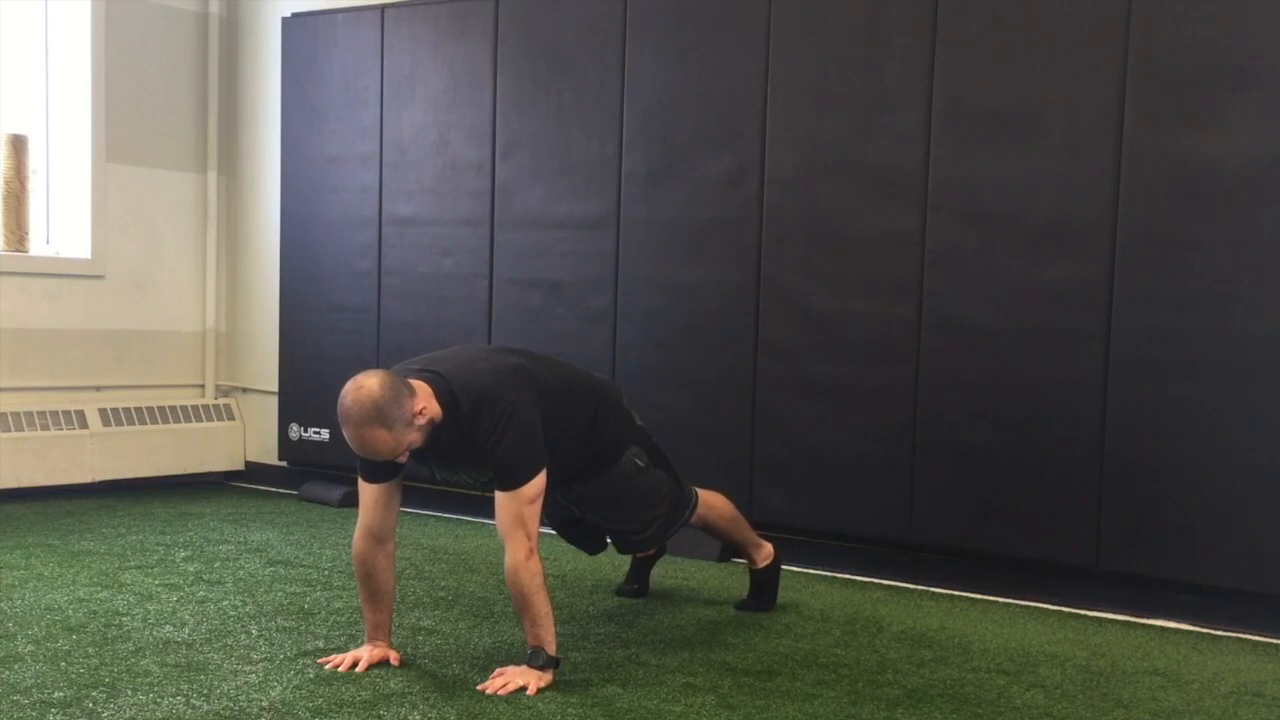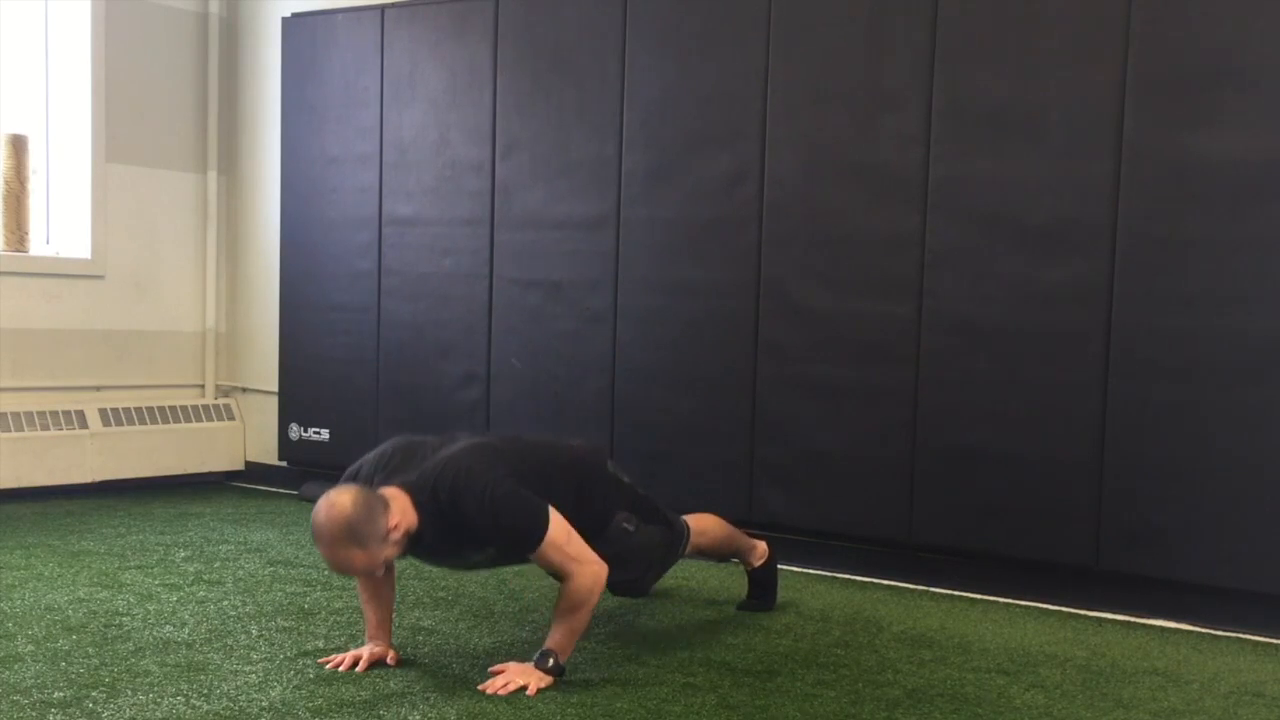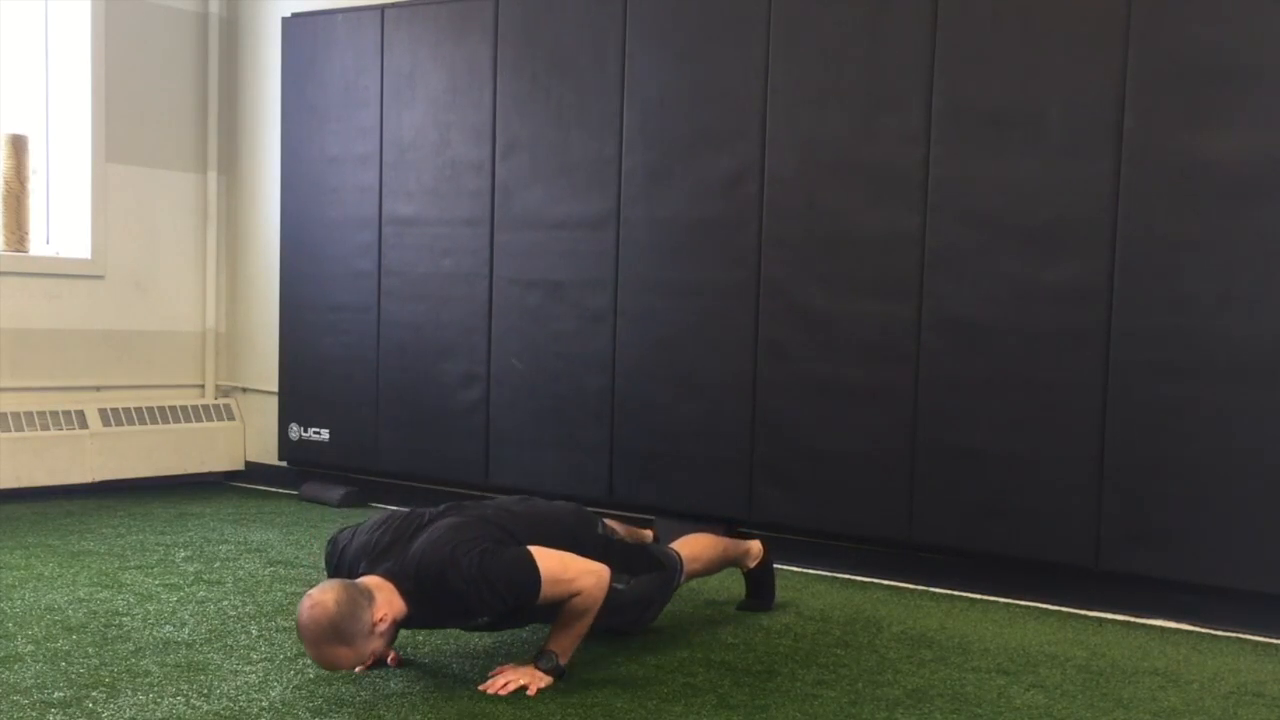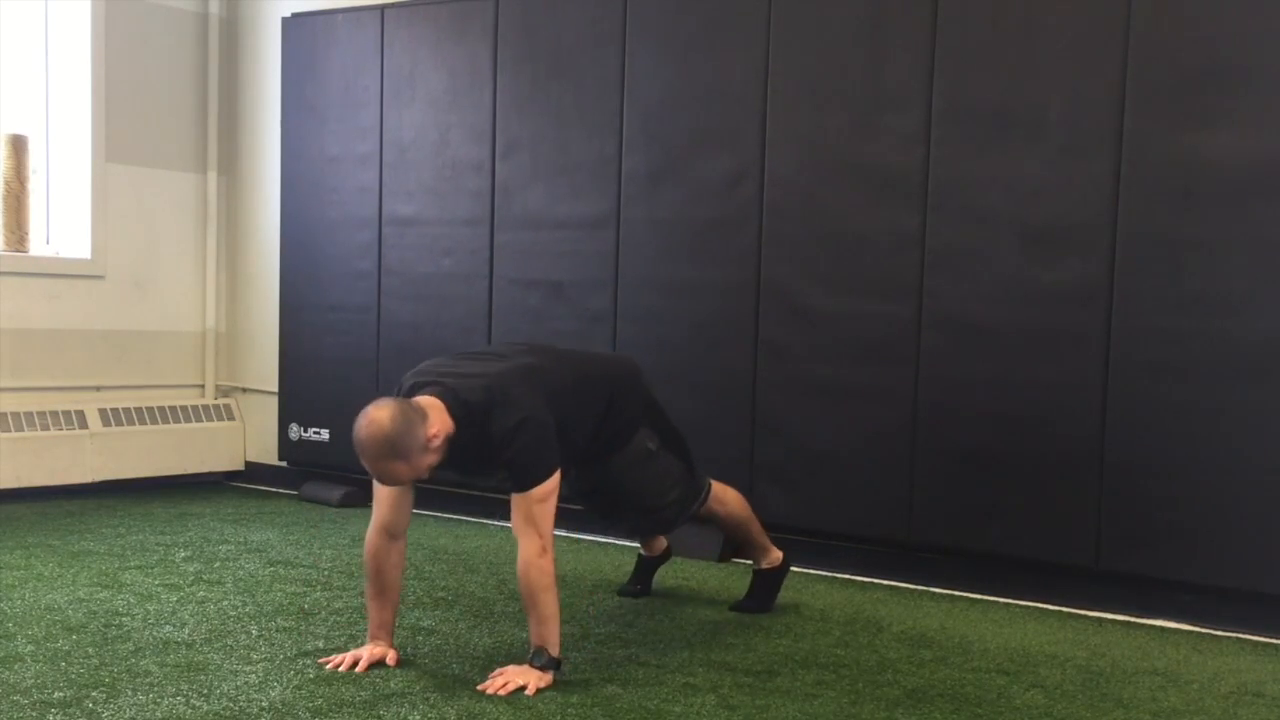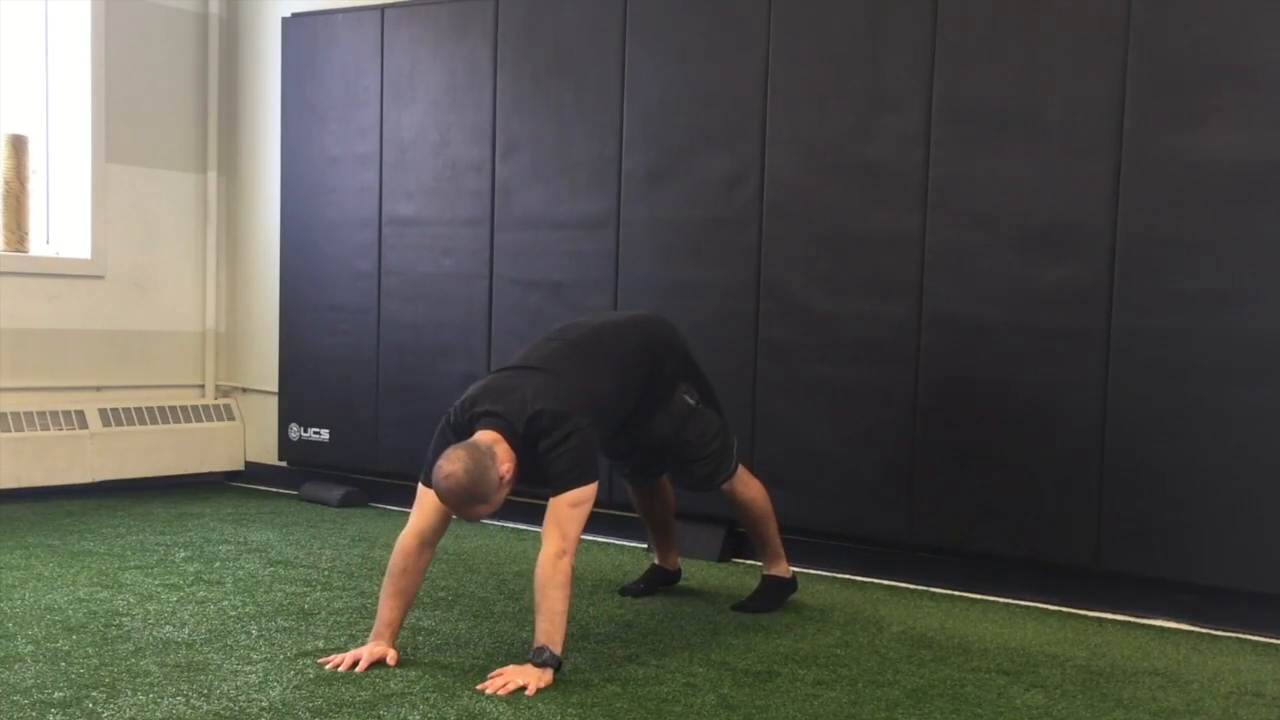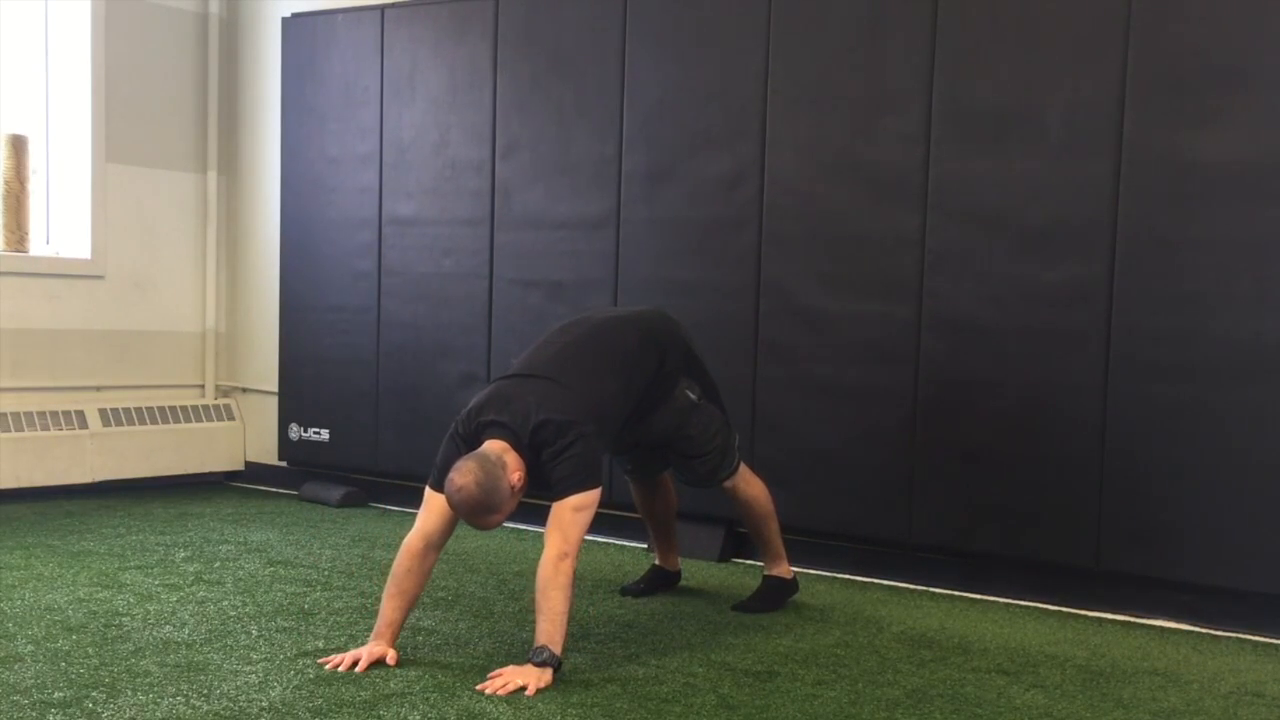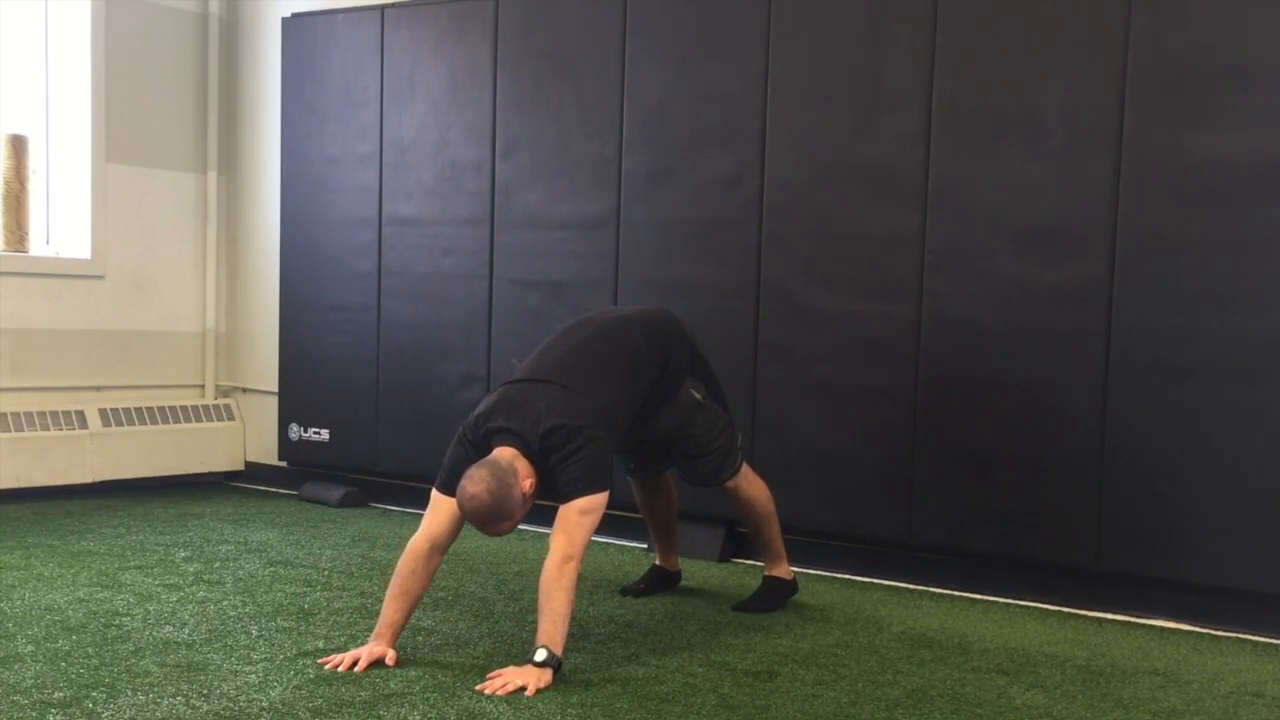
dt=0.7s
person 1, frame 1
left shoulder: (497, 409)
right shoulder: (381, 414)
left elbow: (520, 548)
right elbow: (374, 536)
left wrist: (541, 662)
right wrist: (377, 640)
left hip: (597, 435)
right hip: (546, 457)
left knee: (677, 510)
right knee: (591, 538)
left ankle: (761, 557)
right ankle: (646, 552)
person 1, frame 2
left shoulder: (476, 497)
right shoulder: (360, 489)
left elbow: (588, 570)
right elbow: (371, 559)
left wrist: (546, 664)
right wrist: (378, 636)
left hip: (585, 492)
right hip: (543, 503)
left knee: (674, 540)
left ankle: (756, 555)
right ankle: (659, 568)
person 1, frame 3
left shoulder: (459, 570)
right shoulder: (347, 557)
left elbow: (592, 578)
left wrist: (547, 664)
right wrist: (374, 645)
left hip: (575, 550)
right hip: (525, 528)
left knee: (669, 568)
left ankle: (750, 553)
right ankle: (638, 536)
person 1, frame 4
left shoulder: (512, 421)
right shoulder: (400, 417)
left elbow: (534, 544)
right elbow: (385, 533)
left wrist: (542, 663)
right wrist: (378, 640)
left hip: (616, 409)
right hip: (569, 418)
left knee: (686, 497)
right knee: (618, 503)
left ankle: (769, 561)
right ankle: (654, 551)
person 1, frame 5
left shoulder: (563, 433)
right shoulder: (457, 431)
left elbow: (558, 550)
right elbow: (418, 537)
left wrist: (543, 663)
right wrist: (381, 638)
left hip: (657, 361)
right hip: (597, 353)
left knee: (720, 473)
right knee: (643, 474)
left ankle: (778, 571)
right ankle: (667, 564)
person 1, frame 6
left shoulder: (567, 439)
right shoulder: (467, 437)
left elbow: (560, 554)
right elbow: (423, 539)
left wrist: (542, 662)
right wrist: (381, 638)
left hip: (659, 357)
right hip: (600, 343)
left knee: (723, 471)
right knee: (645, 473)
left ankle: (779, 571)
right ankle: (667, 566)
person 1, frame 7
left shoulder: (577, 443)
right shoulder: (474, 440)
left elbow: (565, 556)
right elbow: (429, 541)
left wrist: (543, 662)
right wrist: (382, 638)
left hip: (664, 354)
right hip: (603, 341)
left knee: (726, 471)
right knee: (648, 472)
left ankle: (779, 572)
right ankle: (667, 565)
